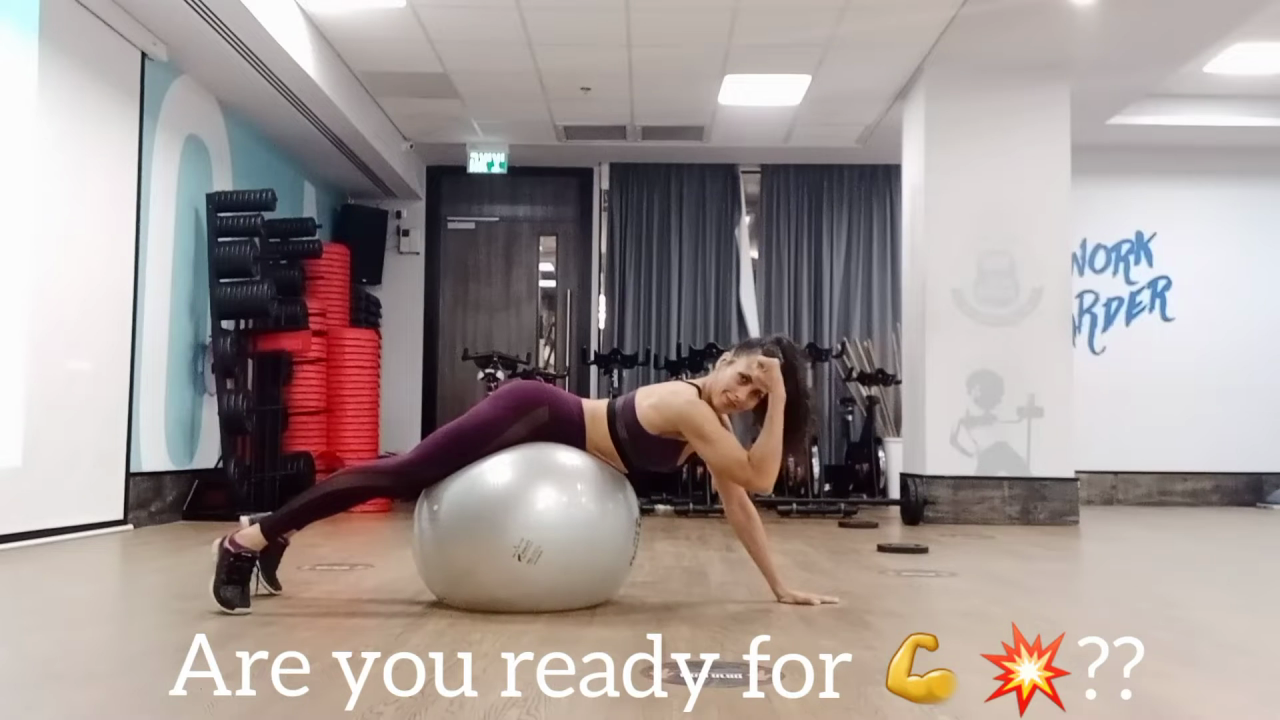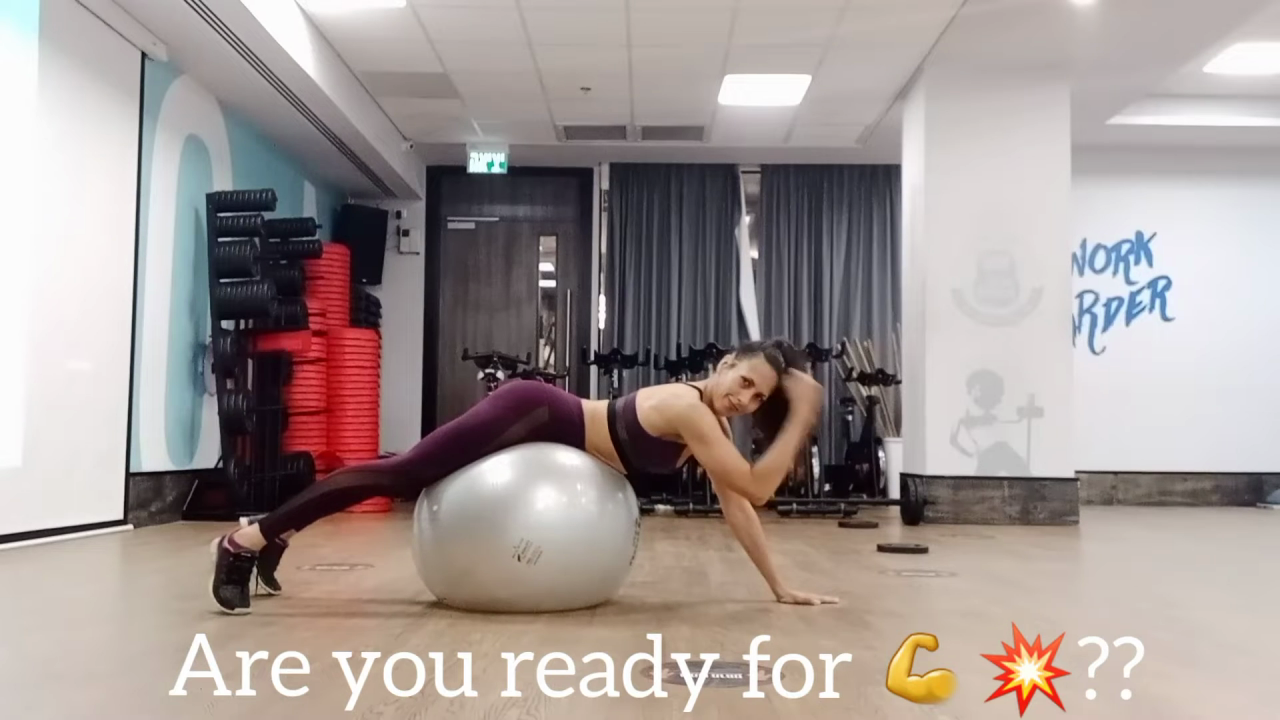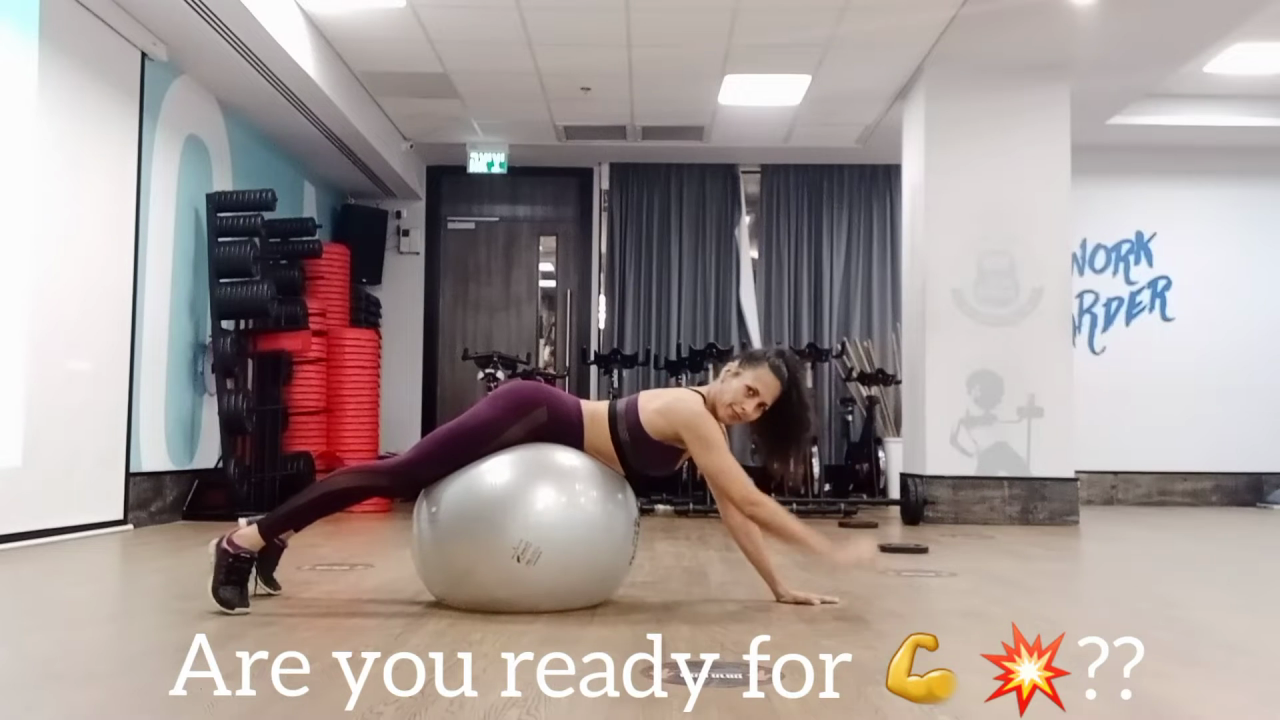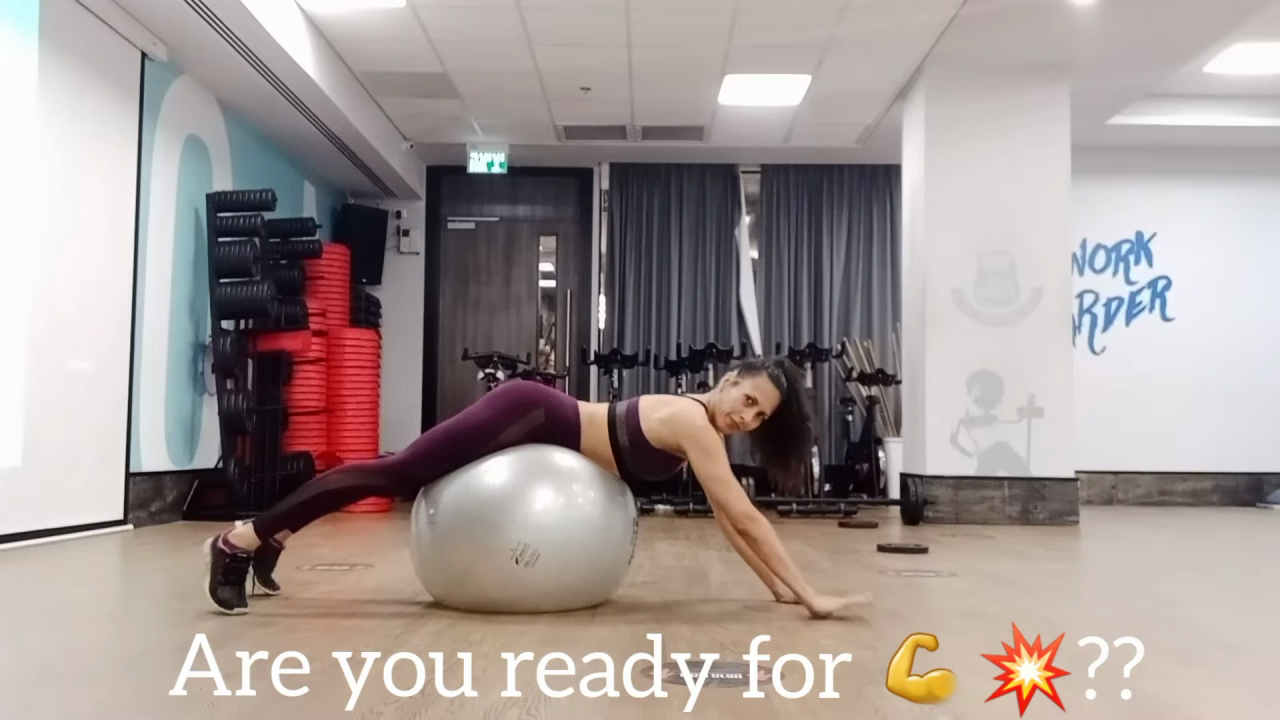
dt=0.3s
person 1, frame 1
left shoulder: (711, 419)
right shoulder: (688, 406)
left elbow: (737, 501)
right elbow: (759, 478)
left wrist: (781, 586)
right wrist: (781, 400)
left hip: (544, 428)
right hip: (532, 416)
left knee: (411, 477)
right knee: (398, 476)
left ankle: (273, 532)
right ankle: (248, 540)
person 1, frame 2
left shoulder: (711, 420)
right shoulder: (690, 408)
left elbow: (734, 504)
right elbow: (753, 487)
left wrist: (780, 586)
right wrist: (803, 418)
left hip: (544, 430)
right hip: (531, 417)
left knee: (409, 476)
right knee: (399, 476)
left ankle: (276, 536)
right ankle: (246, 539)
person 1, frame 3
left shoulder: (711, 426)
right shoulder: (693, 413)
left elbow: (733, 514)
right elbow: (751, 503)
left wrist: (780, 588)
right wrist: (829, 550)
left hip: (545, 430)
right hip: (532, 417)
left knee: (410, 478)
right knee: (400, 474)
left ankle: (273, 538)
right ankle: (247, 540)
person 1, frame 4
left shoulder: (705, 427)
right shoulder: (694, 422)
left elbow: (728, 521)
right elbow: (745, 517)
left wrist: (777, 587)
right wrist: (808, 596)
left hip: (540, 429)
right hip: (528, 416)
left knee: (407, 475)
right knee: (397, 474)
left ankle: (271, 535)
right ankle: (240, 540)
